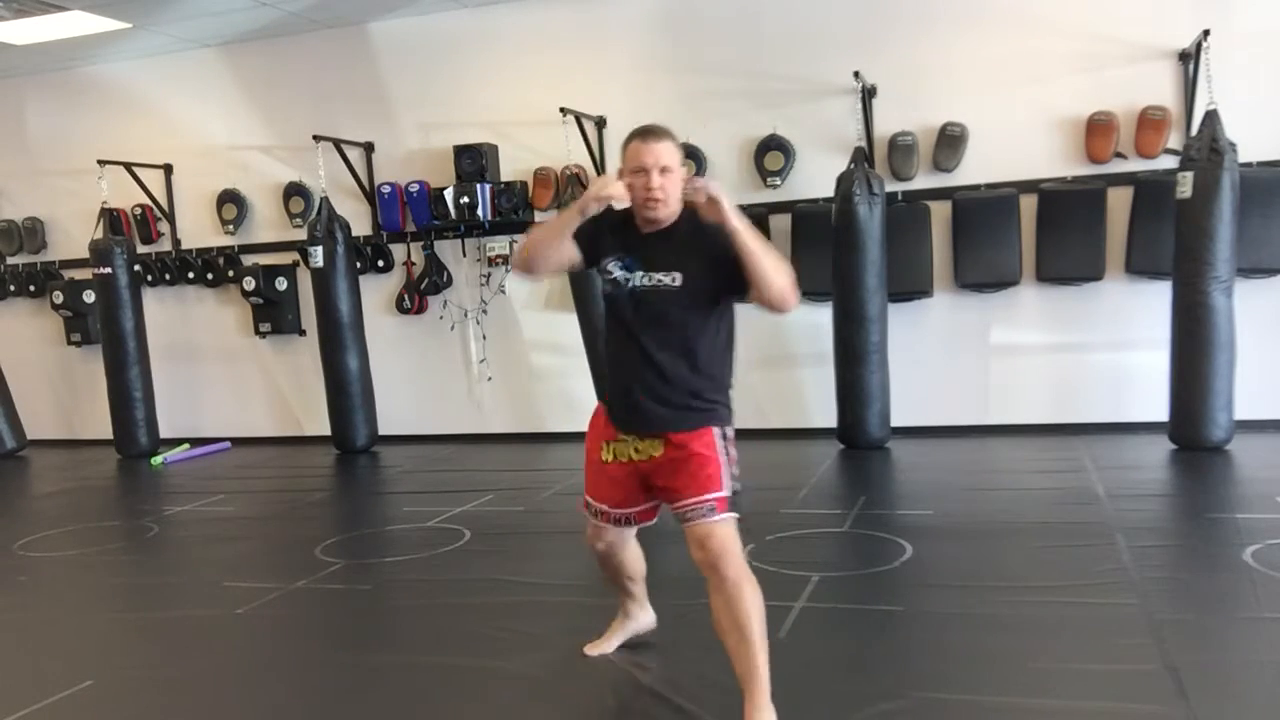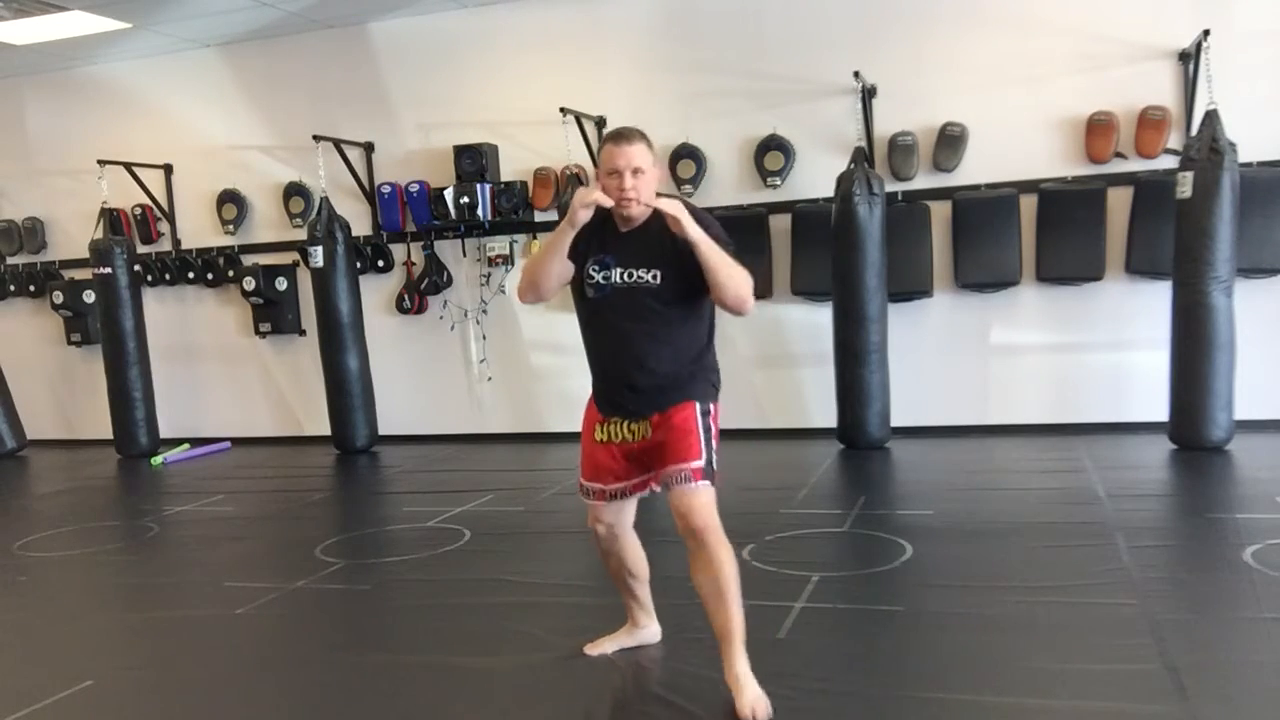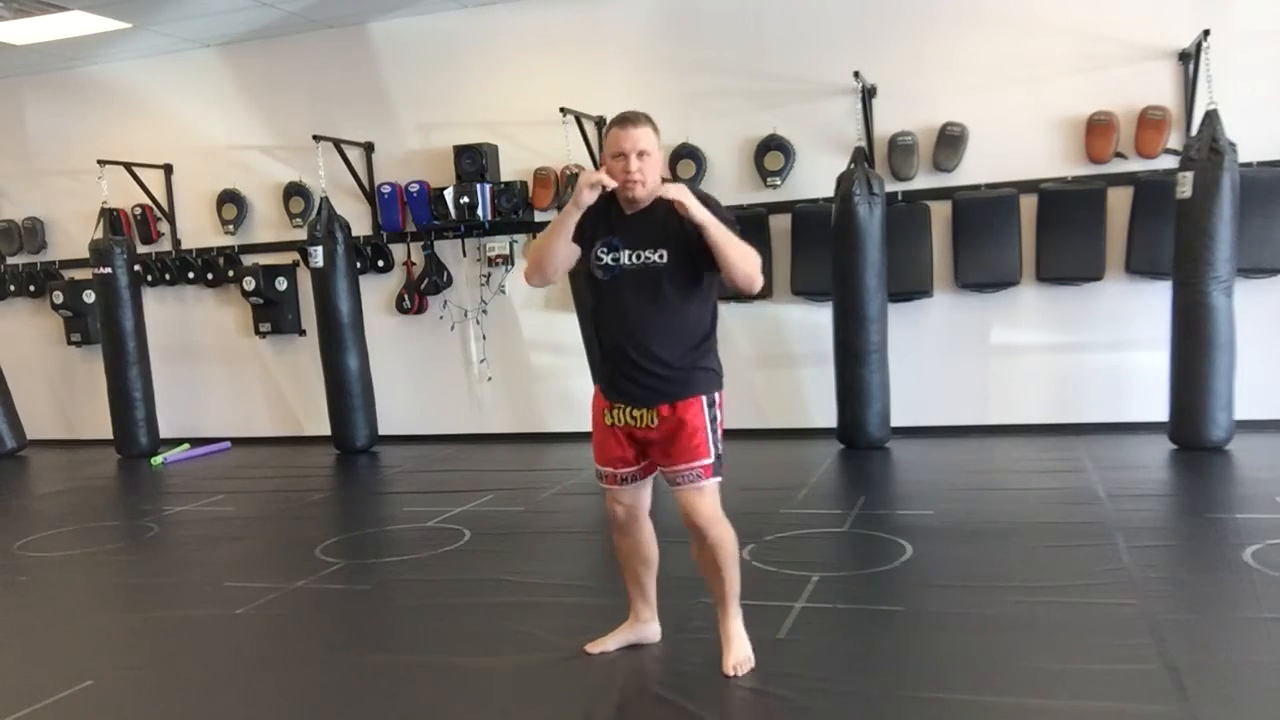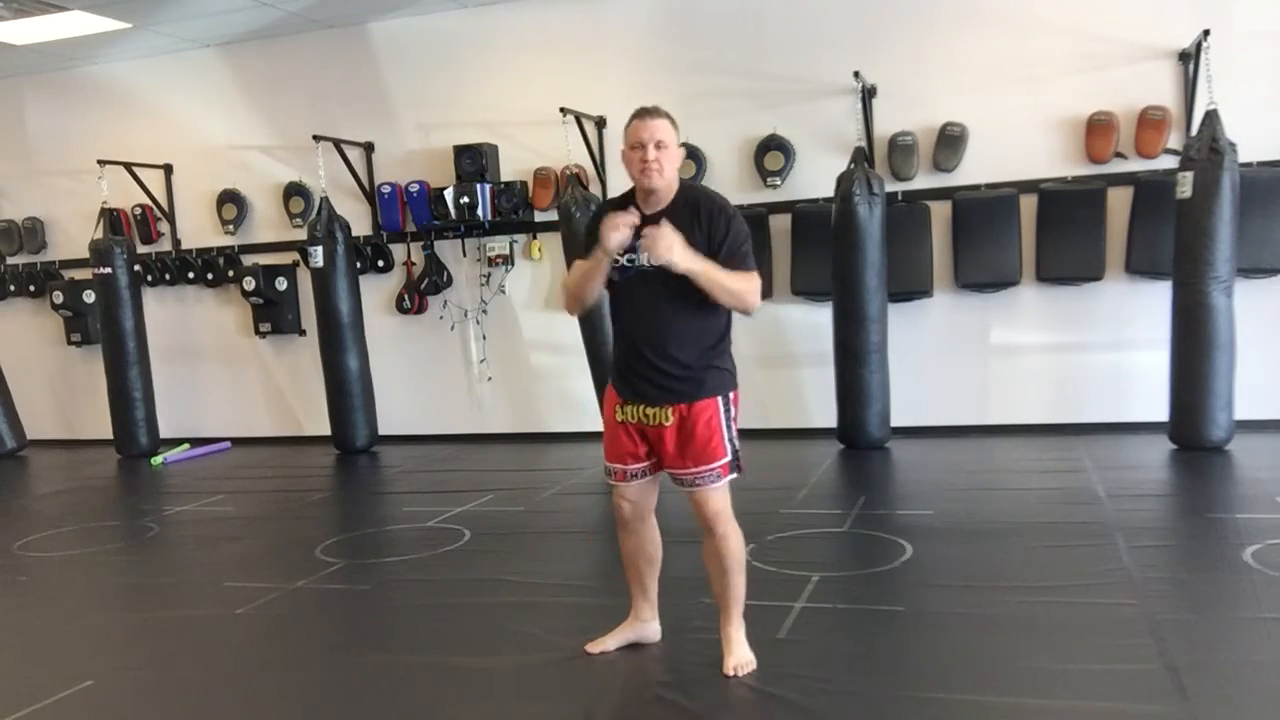
dt=0.2s
person 1, frame 1
left shoulder: (712, 235)
right shoulder: (606, 228)
left elbow: (782, 298)
right elbow: (528, 263)
left wrist: (731, 221)
right wrist: (585, 208)
left hip: (693, 424)
right hip: (619, 420)
left knee: (718, 552)
right knee: (607, 540)
right ankle: (637, 612)
person 1, frame 2
left shoulder: (688, 225)
right shoulder: (587, 232)
left elbow: (741, 301)
right elbow: (530, 290)
left wrist: (691, 230)
right wrist: (570, 223)
left hip: (680, 402)
right hip: (610, 407)
left knee: (698, 520)
right knee: (606, 524)
left ankle: (738, 667)
right ankle: (642, 622)
person 1, frame 3
left shoulder: (694, 209)
right shoulder: (594, 217)
left elbow: (751, 280)
right elbow: (537, 273)
left wrist: (701, 216)
right wrist: (575, 206)
left hip: (686, 391)
right hip: (618, 394)
left knee: (701, 514)
right knee: (623, 508)
left ankle: (731, 621)
right ankle: (643, 618)
person 1, frame 4
left shoulder: (711, 212)
right shoulder: (612, 219)
left elbow: (750, 297)
right elbow: (574, 301)
left wrist: (688, 260)
right wrist: (603, 253)
left hip: (700, 391)
right hip: (629, 392)
left knee: (712, 512)
right knee: (630, 507)
left ankle: (734, 629)
right ankle: (643, 618)
